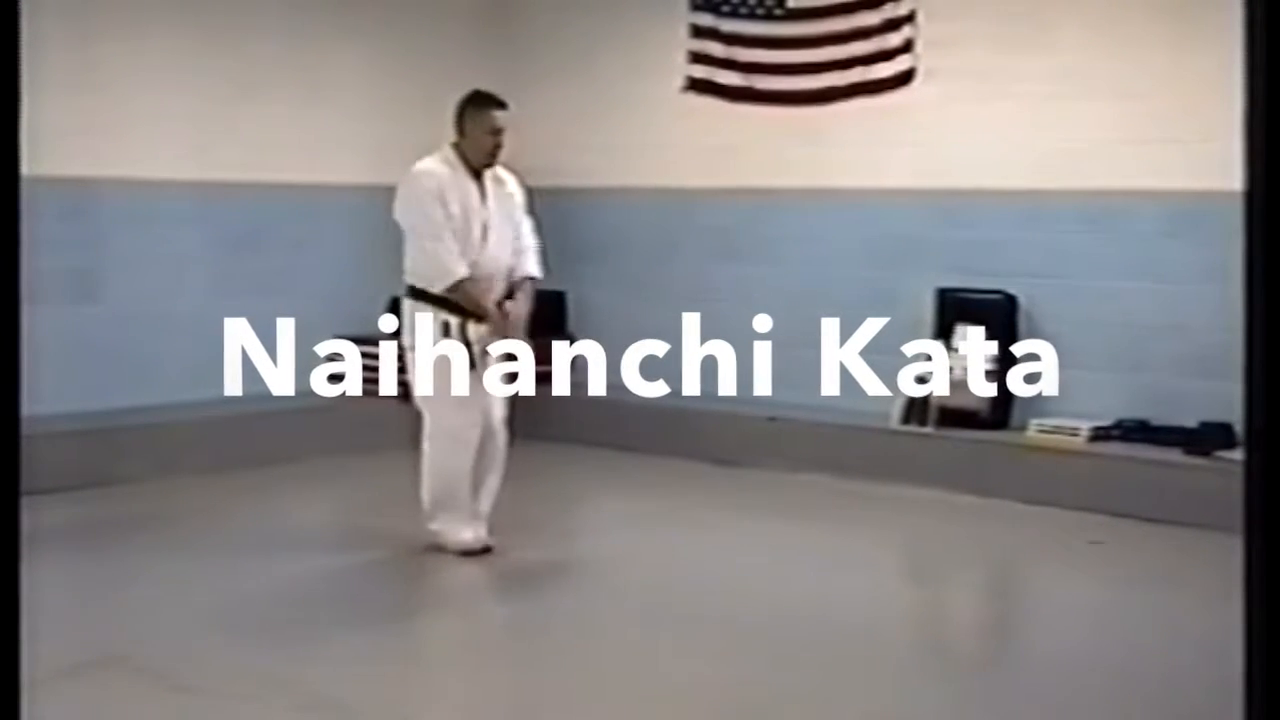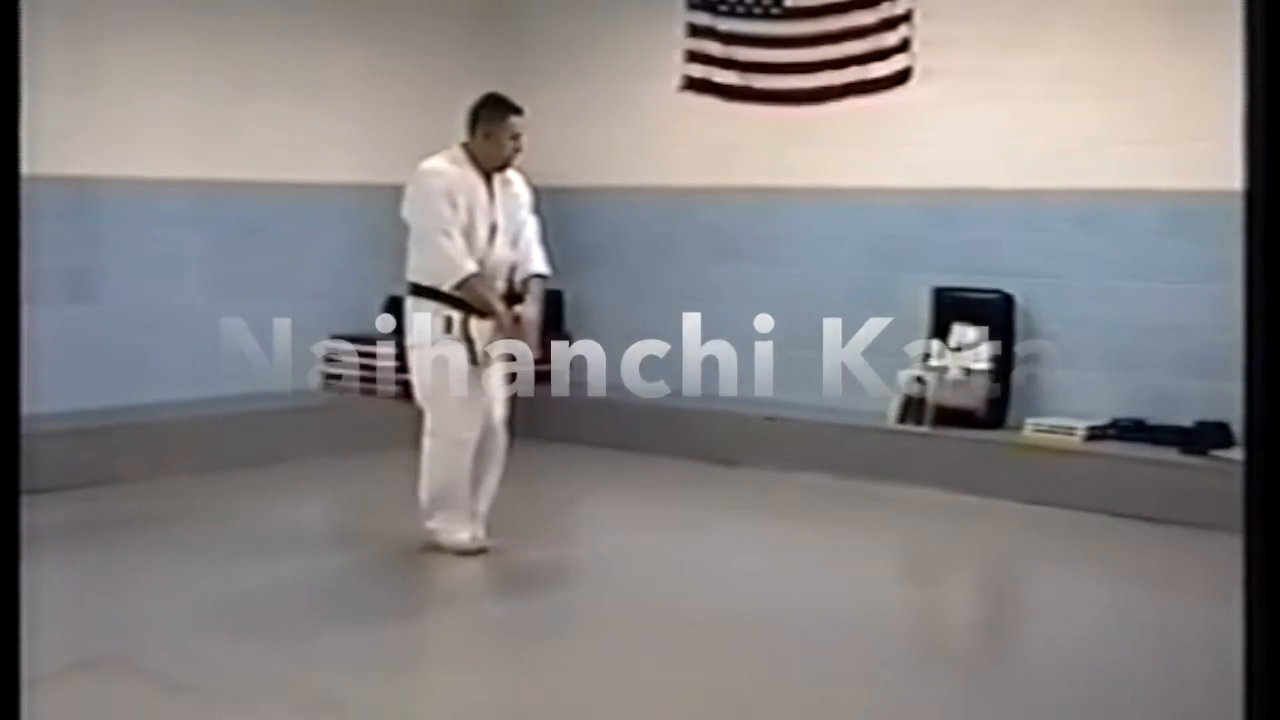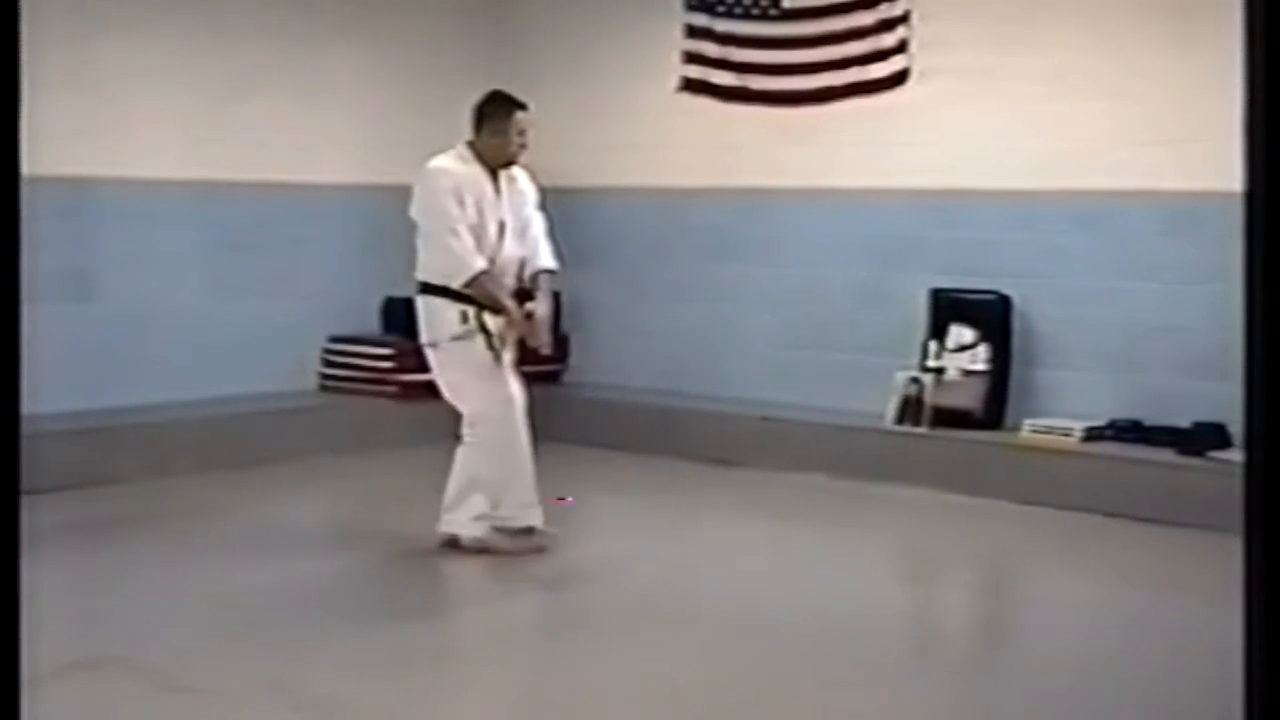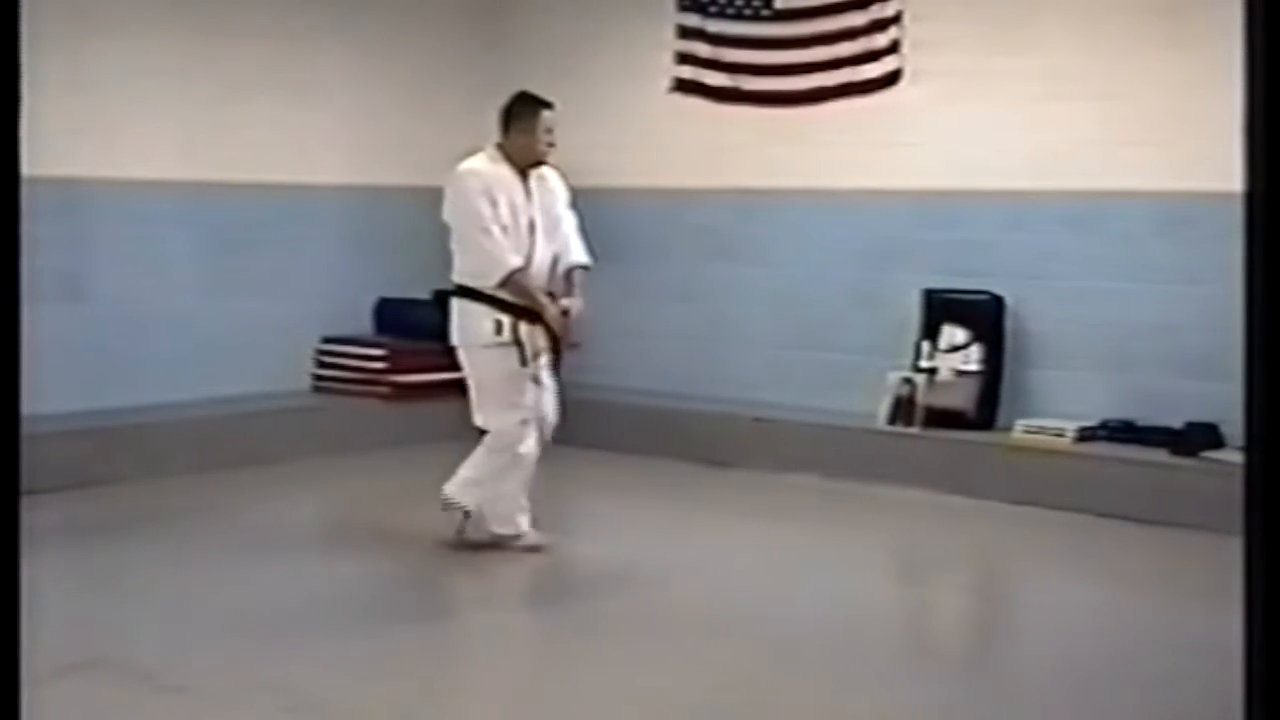
dt=0.5s
person 1, frame 1
left shoulder: (506, 184)
right shoulder: (426, 179)
left elbow: (524, 248)
right elbow: (438, 263)
left wrist: (519, 301)
right wrist: (491, 309)
left hip: (488, 325)
right hip: (438, 321)
left knee: (492, 425)
right knee: (453, 425)
left ankle: (473, 523)
right ankle: (451, 526)
person 1, frame 2
left shoulder: (514, 185)
right shoulder: (435, 178)
left elbow: (528, 249)
right elbow: (448, 260)
left wrist: (530, 304)
right wrist: (499, 309)
left hip: (489, 320)
right hip: (442, 317)
left knee: (491, 426)
right knee: (454, 426)
left ankle: (469, 523)
right ankle: (447, 526)
person 1, frame 3
left shoulder: (519, 181)
right shoulder: (442, 176)
left elbow: (535, 244)
right elbow: (457, 258)
left wrist: (542, 300)
right wrist: (510, 307)
left hip: (496, 314)
right hip: (454, 312)
left knee: (487, 419)
right knee: (501, 409)
left ankle: (462, 523)
right ankle: (514, 520)
person 1, frame 4
left shoulder: (549, 181)
right shoulder: (473, 178)
left elbow: (567, 241)
right elbow: (493, 258)
left wrist: (573, 296)
right wrist: (545, 305)
left hip: (530, 319)
right hip: (489, 318)
left knee: (540, 417)
right knee: (513, 423)
left ankle: (469, 497)
right ankle: (506, 524)
